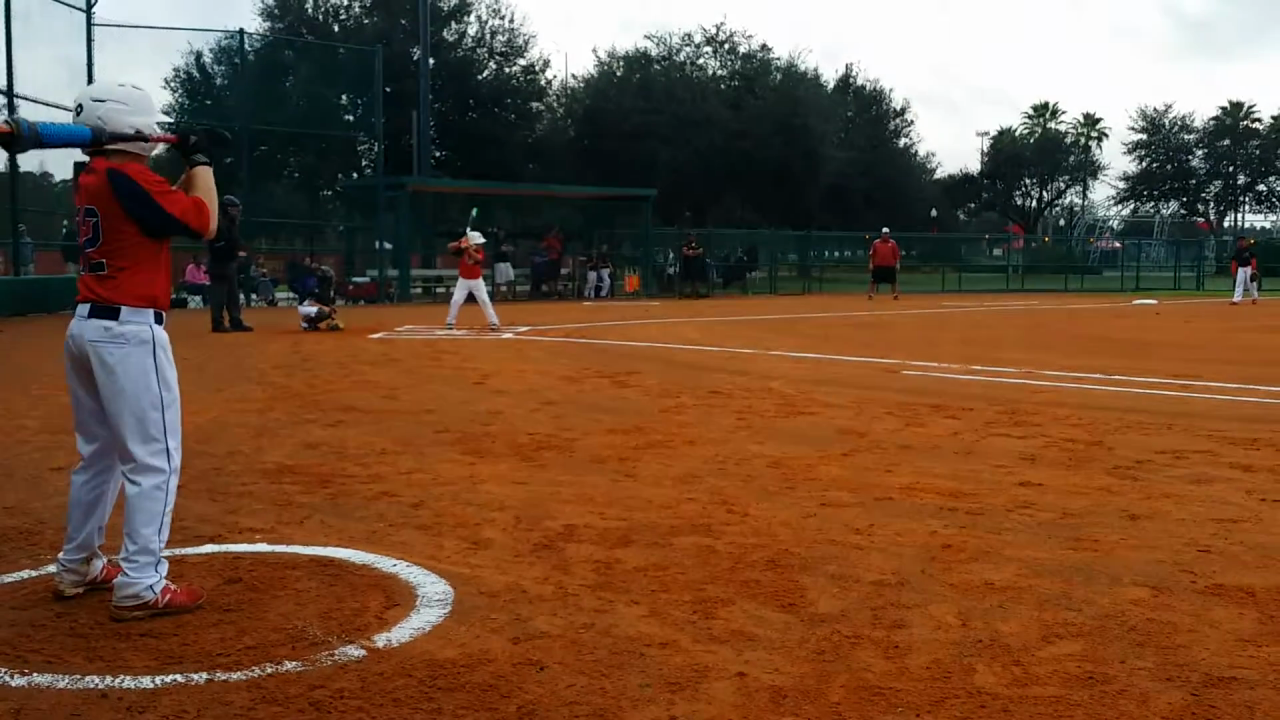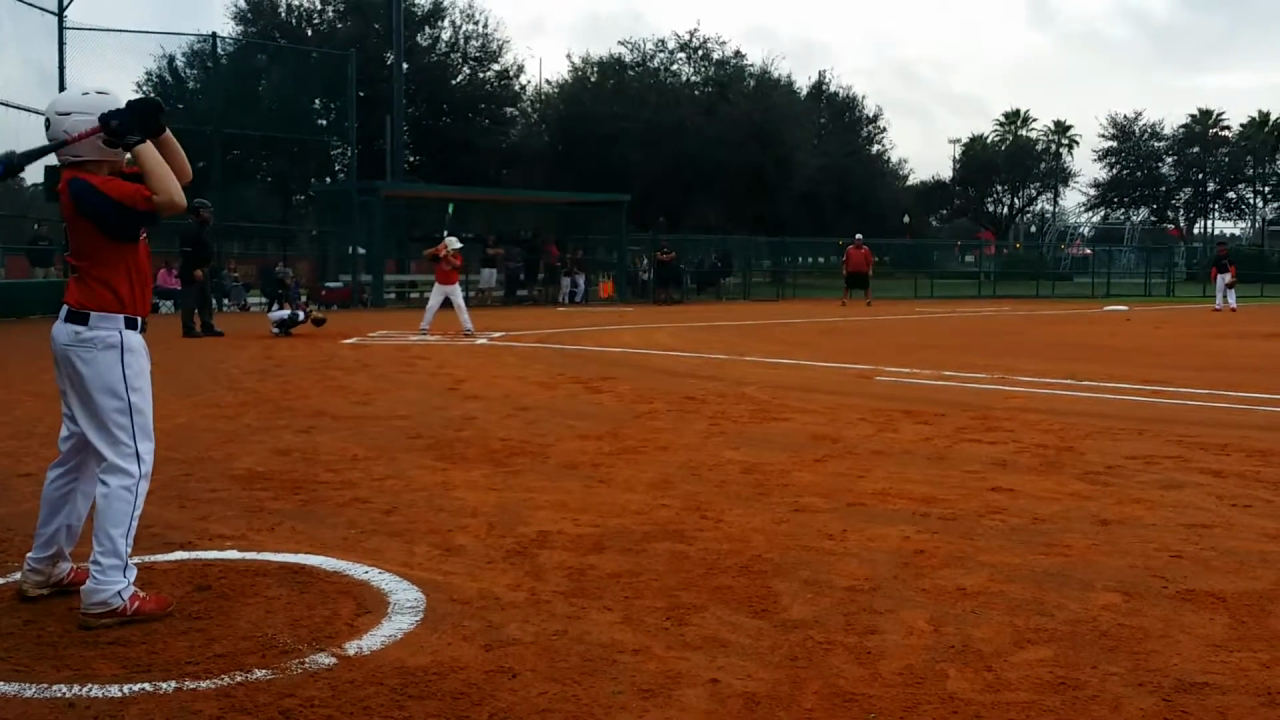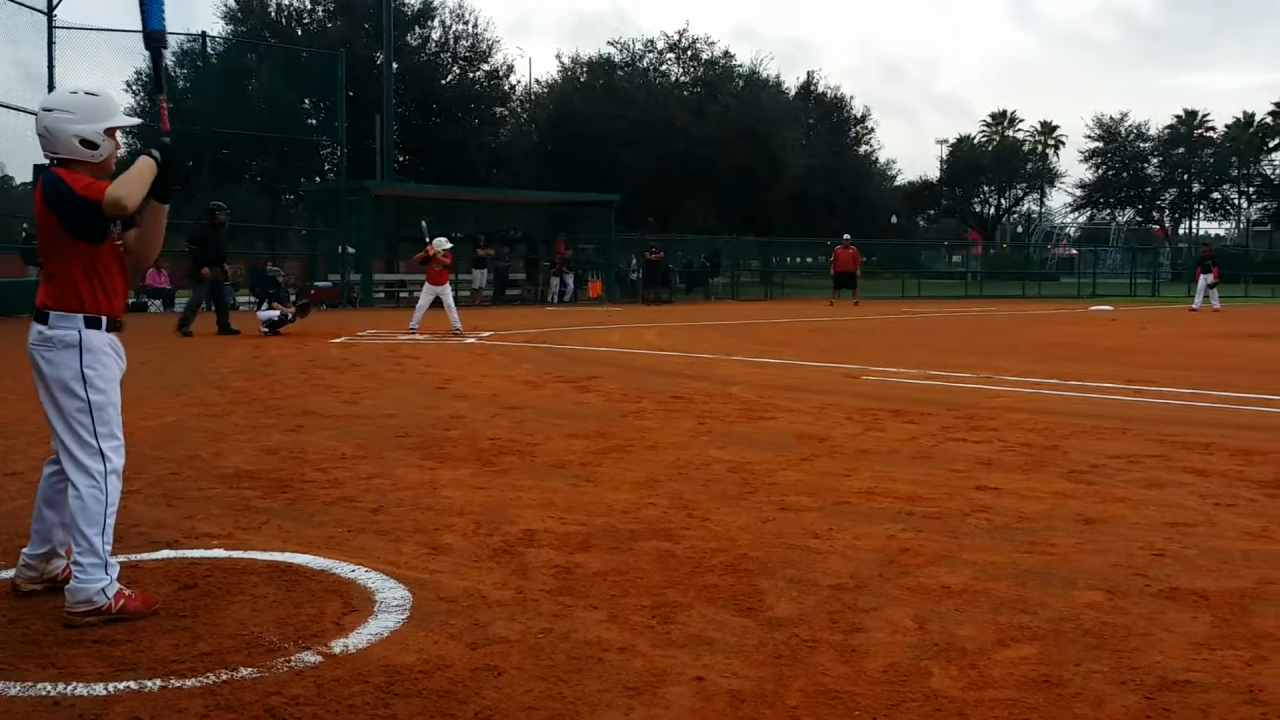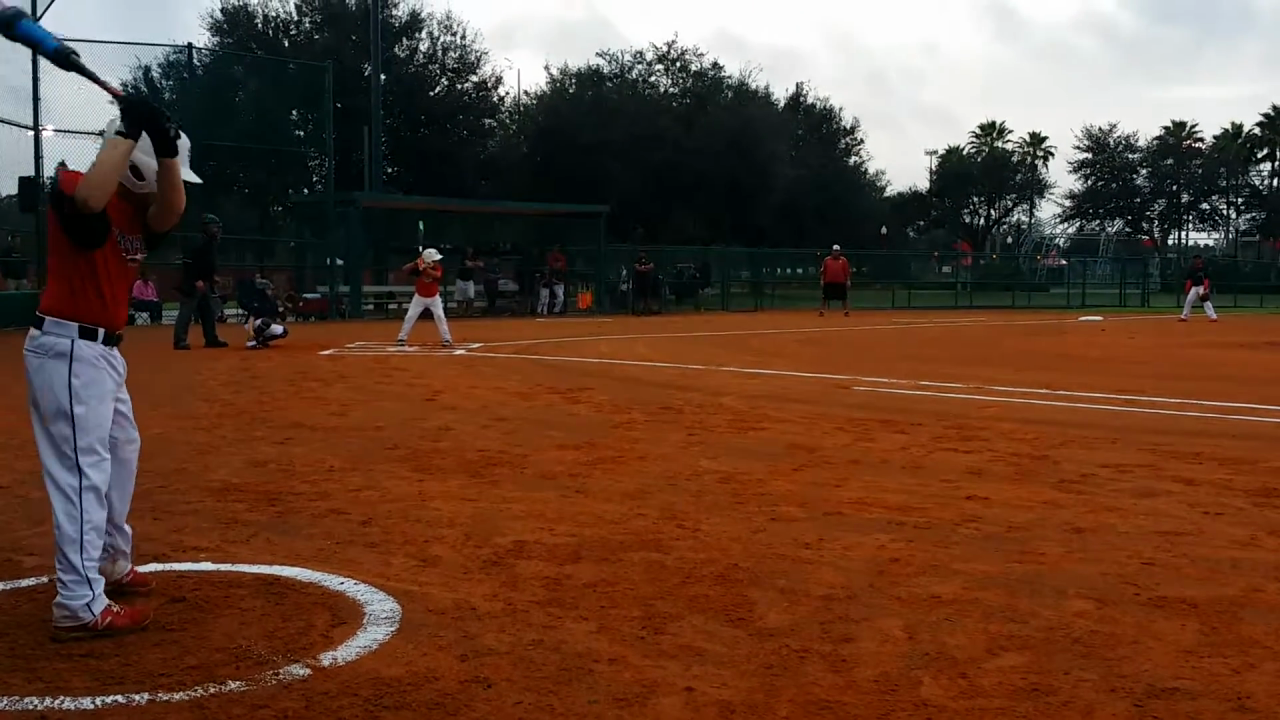
dt=1s
person 1, frame 1
left shoulder: (95, 179)
right shoulder: (125, 177)
left elbow: (173, 205)
right elbow: (205, 222)
left wrist: (198, 162)
right wrist: (198, 160)
left hip: (87, 326)
right hip: (129, 331)
left knee: (99, 454)
right knee: (155, 459)
left ankle: (77, 566)
right ankle: (140, 586)
person 1, frame 2
left shoulder: (104, 182)
right shoulder: (87, 187)
left elbow: (181, 173)
right elbow: (173, 201)
left wrist: (153, 126)
right wrist: (138, 140)
left hip: (83, 331)
right hip: (105, 336)
left knee: (78, 454)
right knee: (126, 461)
left ankle: (44, 568)
right ankle: (107, 593)
person 1, frame 3
left shoulder: (91, 189)
right shoulder: (61, 183)
left elbow: (144, 253)
right elbow: (122, 201)
left wrist: (159, 192)
right wrist: (151, 157)
left hip: (89, 336)
right hip: (75, 338)
left knee: (72, 454)
right knee: (99, 459)
left ankle: (40, 563)
right ankle: (92, 592)
person 1, frame 4
left shoulder: (135, 210)
right shoulder: (72, 186)
left elbow: (172, 210)
right elbow: (93, 198)
left wrist: (167, 151)
right wrist: (129, 132)
left hip: (99, 349)
right hip: (66, 350)
left knee: (118, 453)
right knee: (81, 474)
left ankle: (108, 564)
right ankle: (79, 607)
